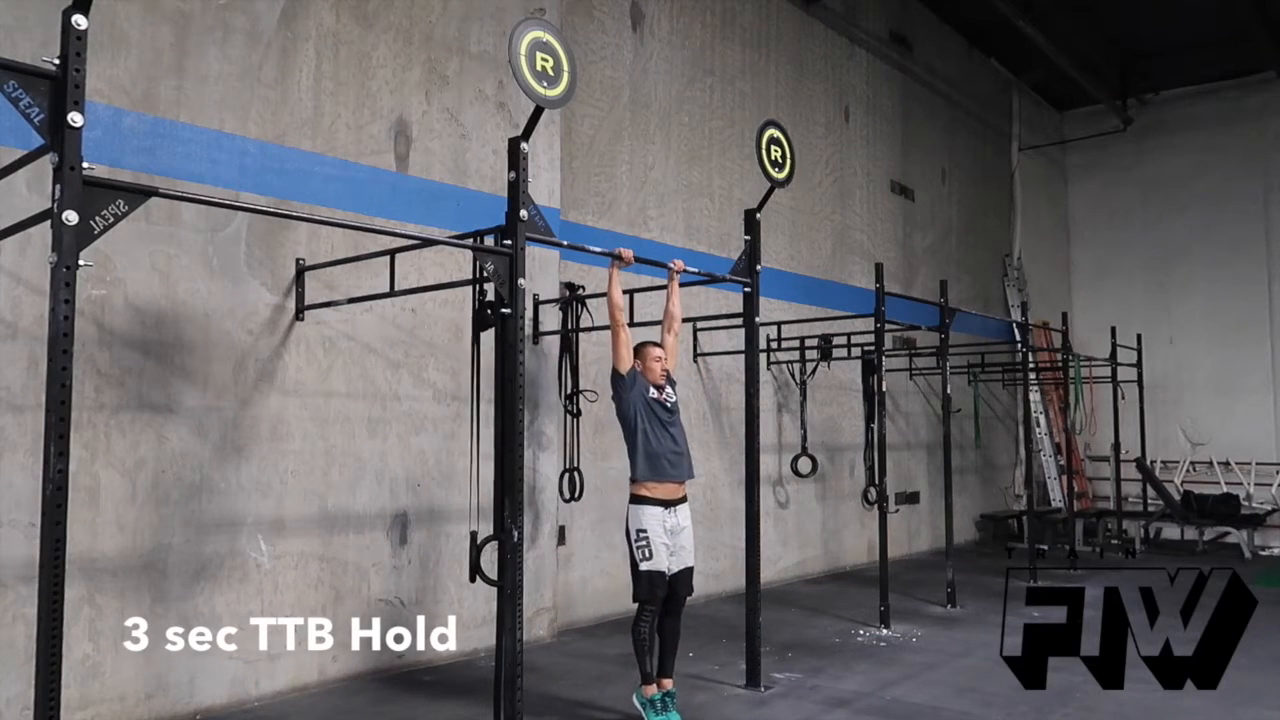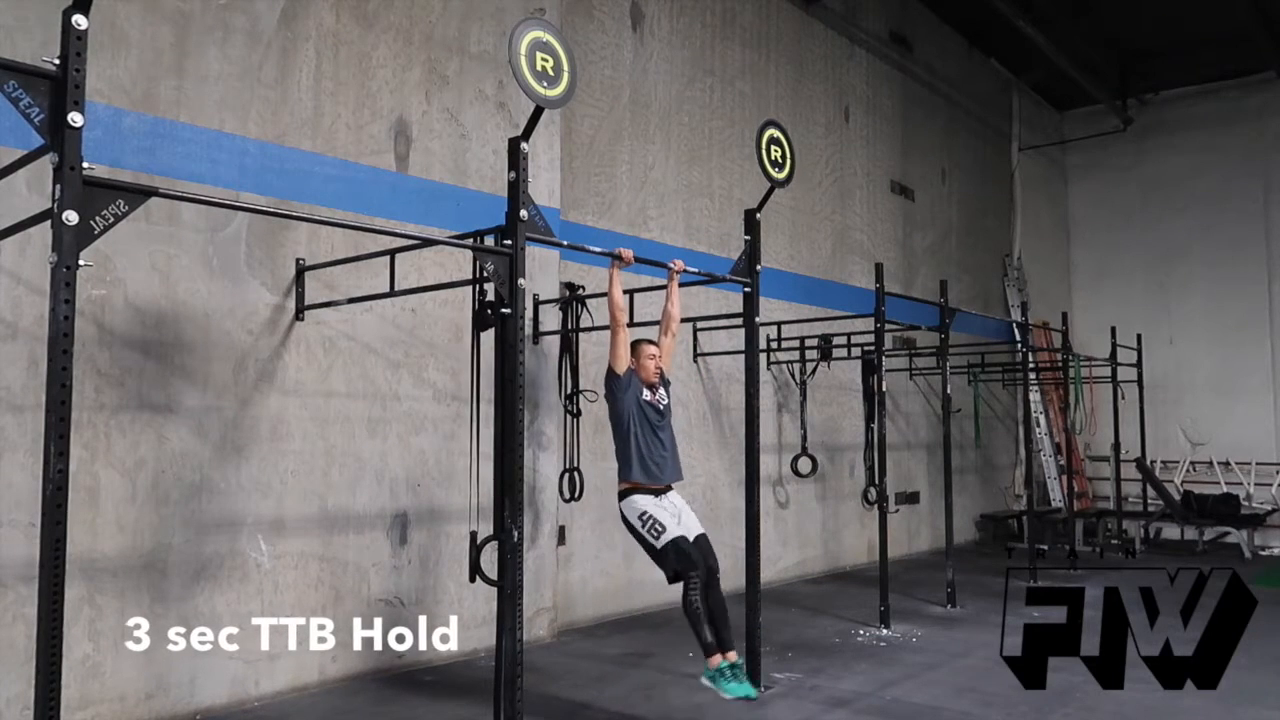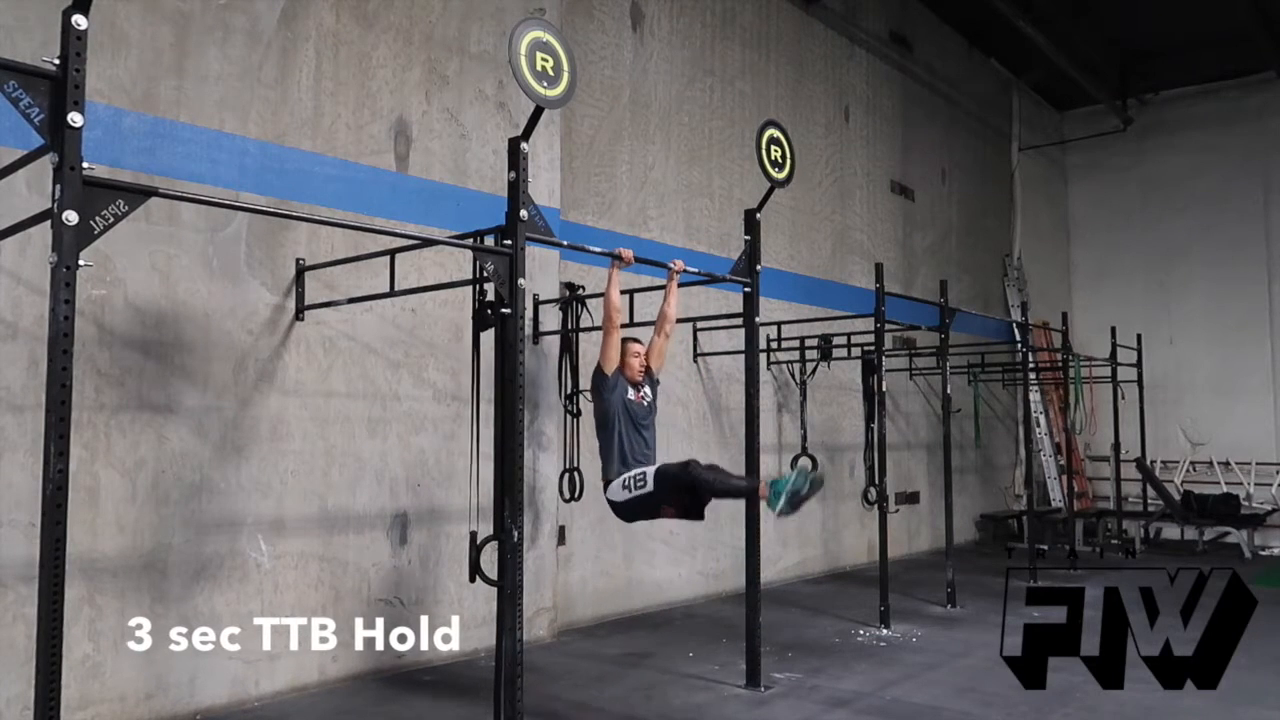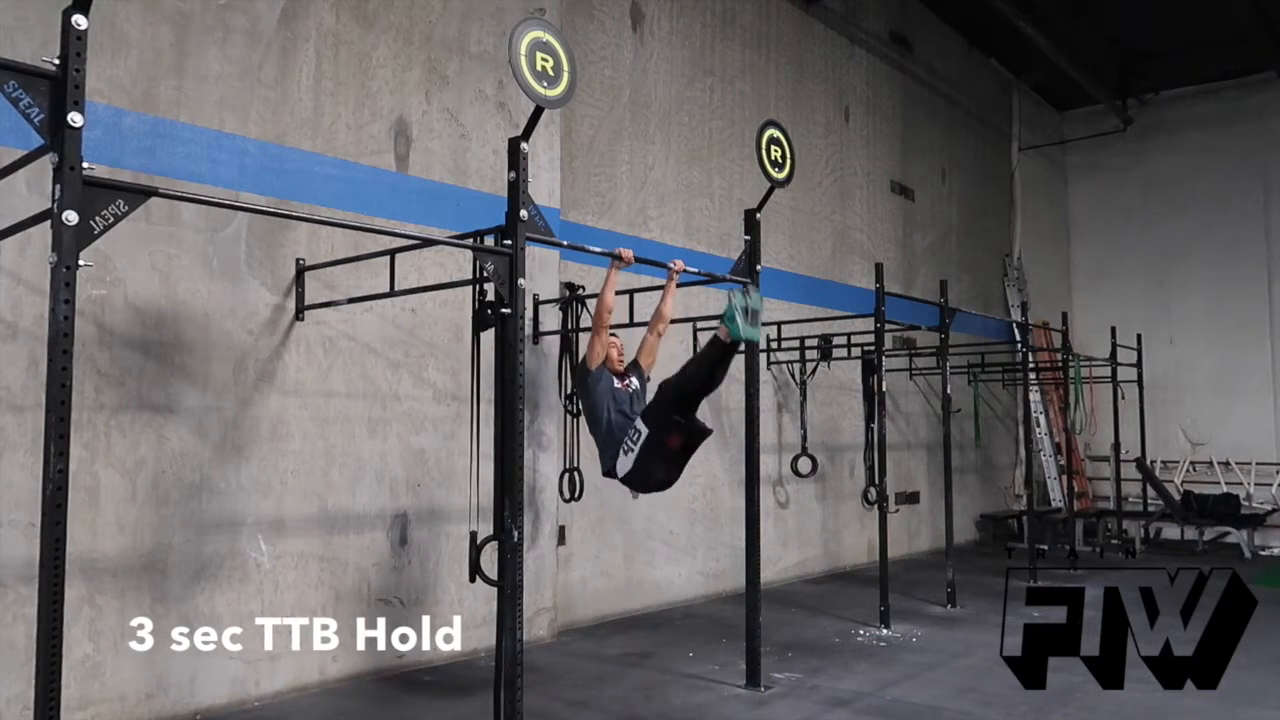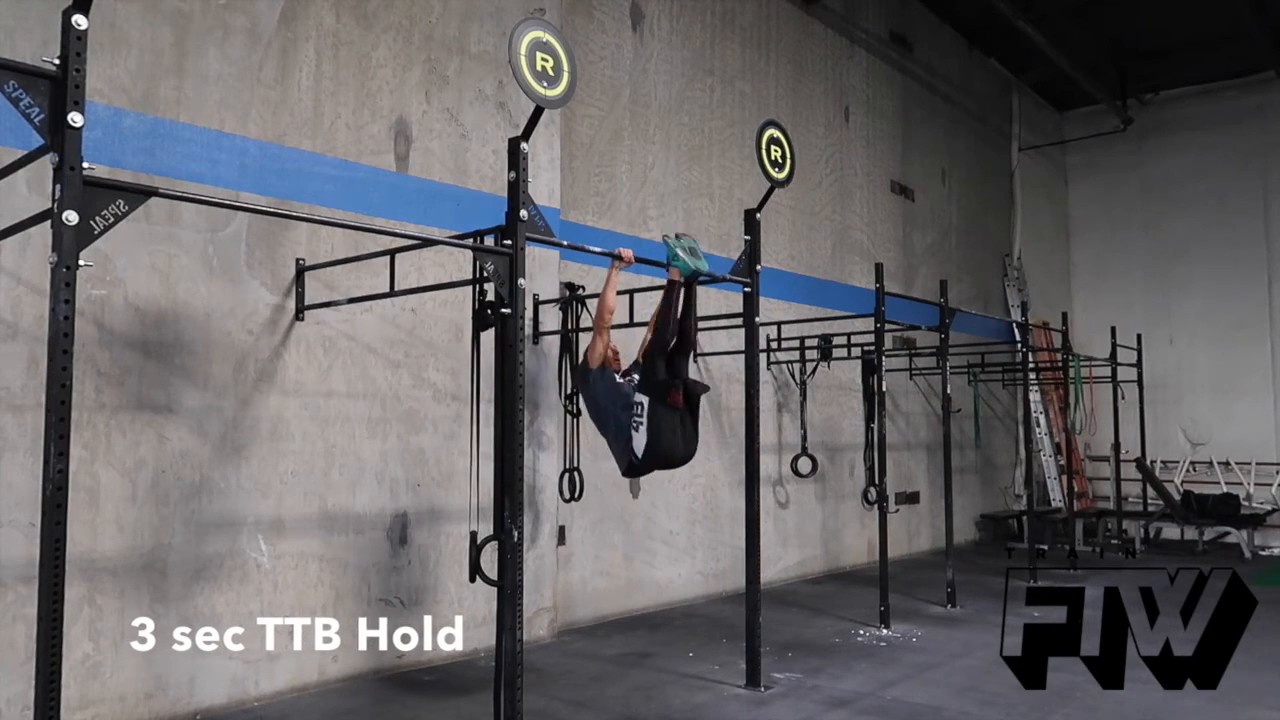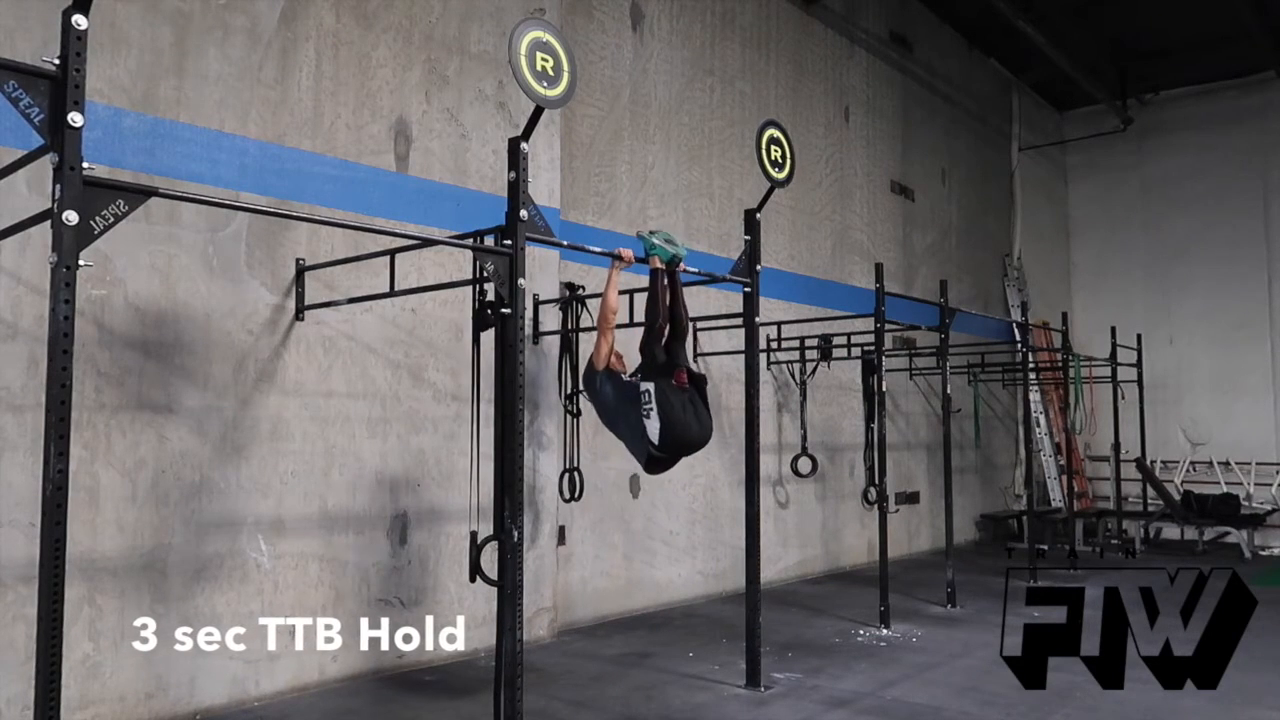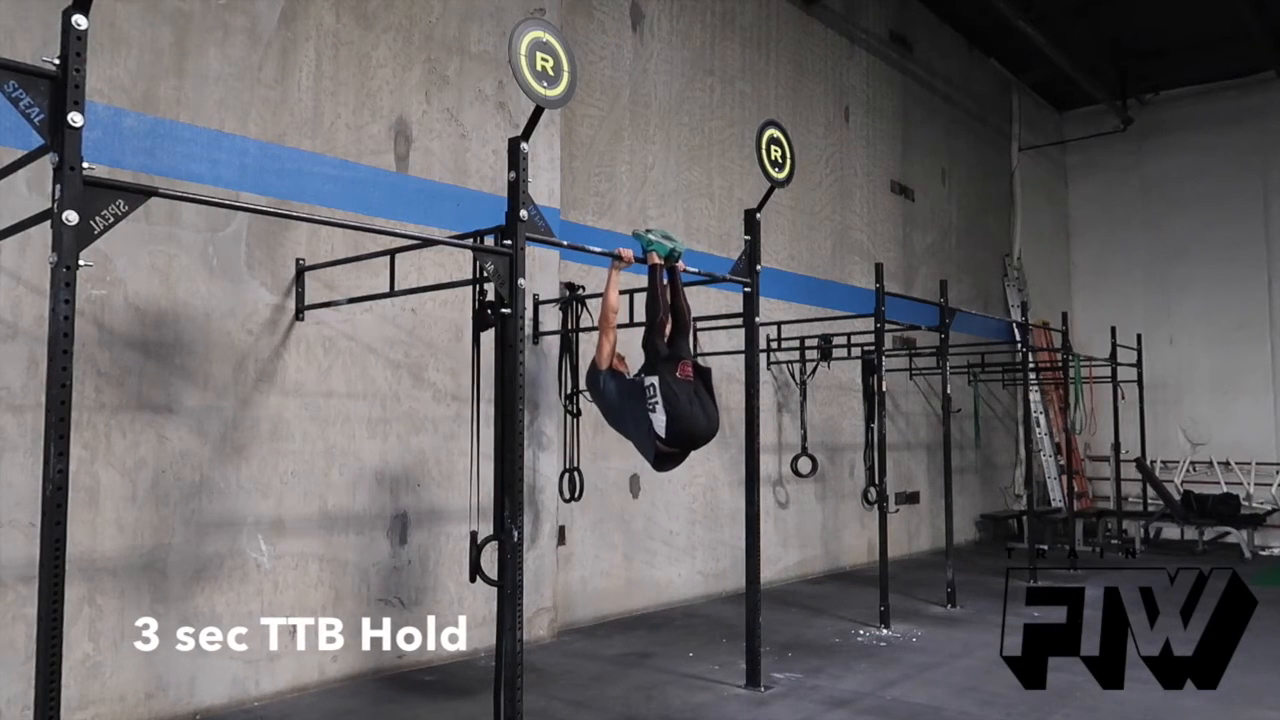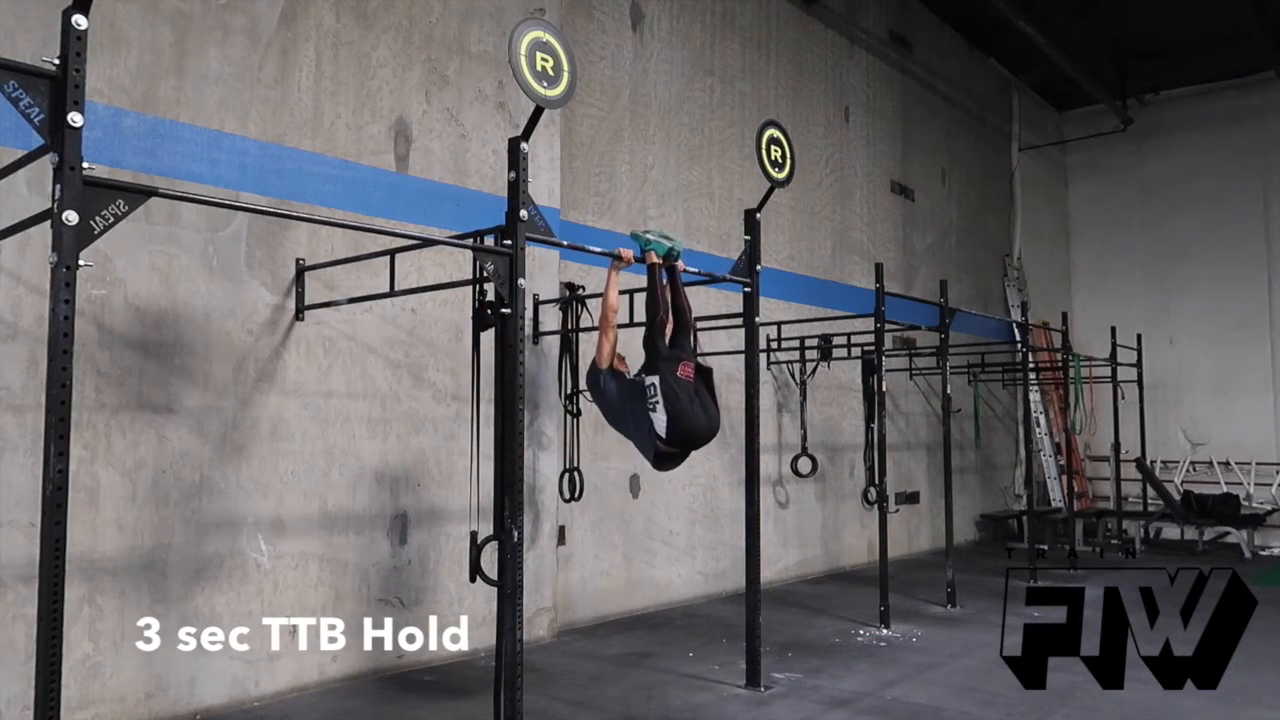
dt=0.3s
person 1, frame 1
left shoulder: (667, 386)
right shoulder: (630, 387)
left elbow: (672, 327)
right elbow: (619, 323)
left wrist: (673, 280)
right wrist: (616, 268)
left hip: (680, 508)
right hip: (648, 509)
left knee: (676, 599)
right knee: (652, 601)
person 1, frame 2
left shoulder: (661, 386)
right shoulder: (623, 386)
left elbow: (670, 329)
right elbow: (619, 324)
left wrist: (674, 281)
right wrist: (617, 270)
left hip: (668, 497)
right hip: (639, 499)
left knee: (708, 571)
right knee: (693, 569)
left ankle: (728, 660)
right ankle: (715, 662)
person 1, frame 3
left shoulder: (647, 384)
right shoulder: (609, 385)
left elbow: (663, 330)
right elbow: (612, 324)
left wrist: (673, 279)
right wrist: (615, 269)
left hip: (651, 490)
right hip: (625, 491)
left knee: (702, 476)
right knee: (690, 473)
right ankle: (769, 491)
person 1, frame 4
left shoulder: (635, 375)
right shoulder: (593, 378)
left elbow: (657, 329)
right elbow: (601, 323)
left wrist: (672, 280)
right wrist: (614, 270)
left hip: (659, 467)
right hip: (631, 466)
left knee: (689, 392)
right knee: (670, 392)
left ankle: (730, 334)
right ankle: (728, 331)
person 1, frame 5
left shoulder: (635, 375)
right shoulder: (593, 377)
left elbow: (655, 327)
right elbow: (603, 323)
left wrist: (681, 283)
right wrist: (615, 269)
left hip: (680, 446)
left knee: (682, 346)
right knee: (658, 352)
right ankle: (678, 272)
person 1, frame 6
left shoulder: (641, 378)
right shoulder: (599, 381)
left elbow: (662, 326)
right elbow: (606, 324)
left wrist: (671, 278)
right wrist: (615, 270)
left hip: (694, 431)
left knee: (677, 336)
right knee: (653, 340)
person 1, frame 7
left shoulder: (643, 378)
right shoulder: (603, 382)
left elbow: (664, 327)
right elbow: (608, 325)
left wrist: (673, 277)
right wrist: (615, 270)
left hip: (701, 425)
right hip: (670, 433)
person 1, frame 8
left shoulder: (645, 378)
right shoulder: (603, 381)
left elbow: (664, 328)
right elbow: (608, 324)
left wrist: (672, 276)
right wrist: (615, 270)
left hip: (702, 426)
